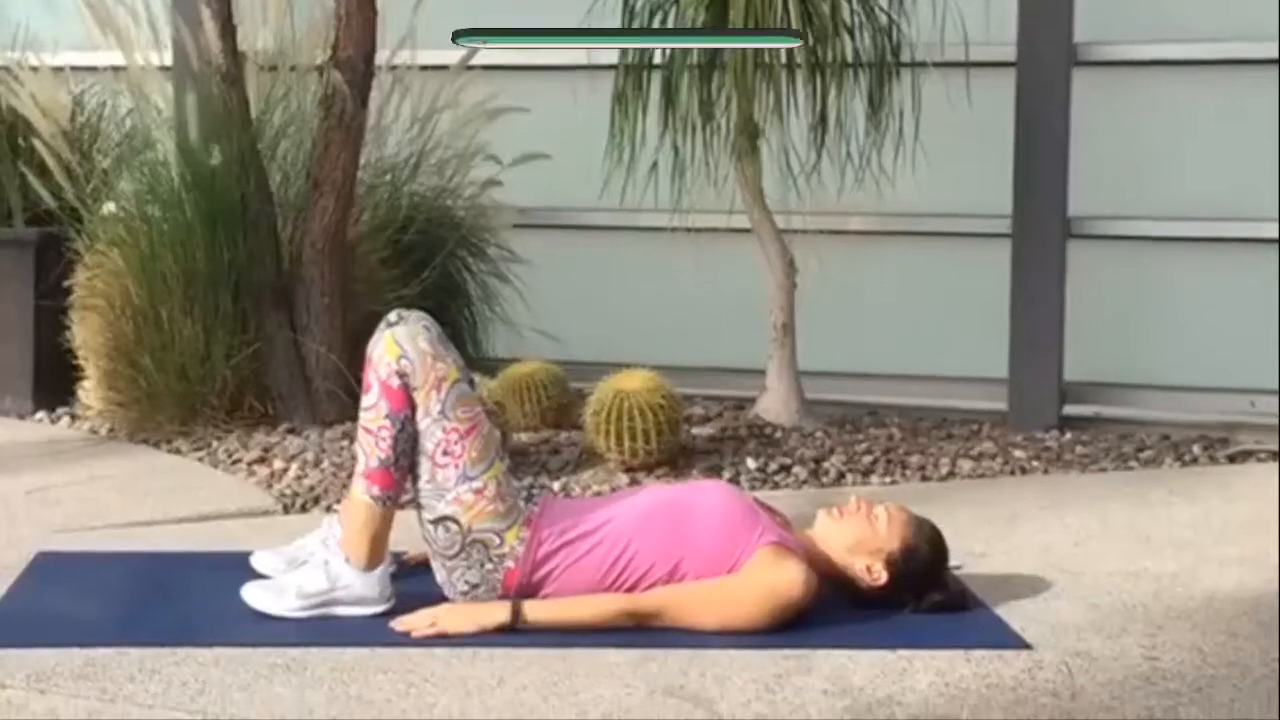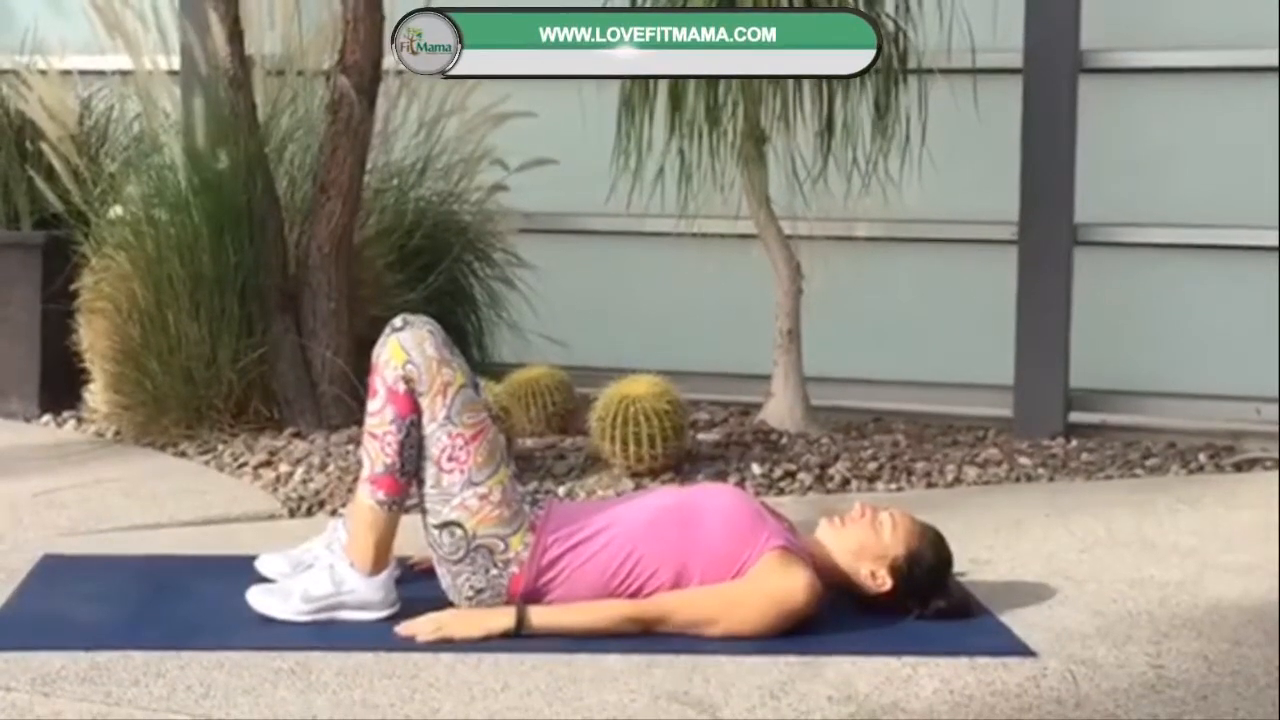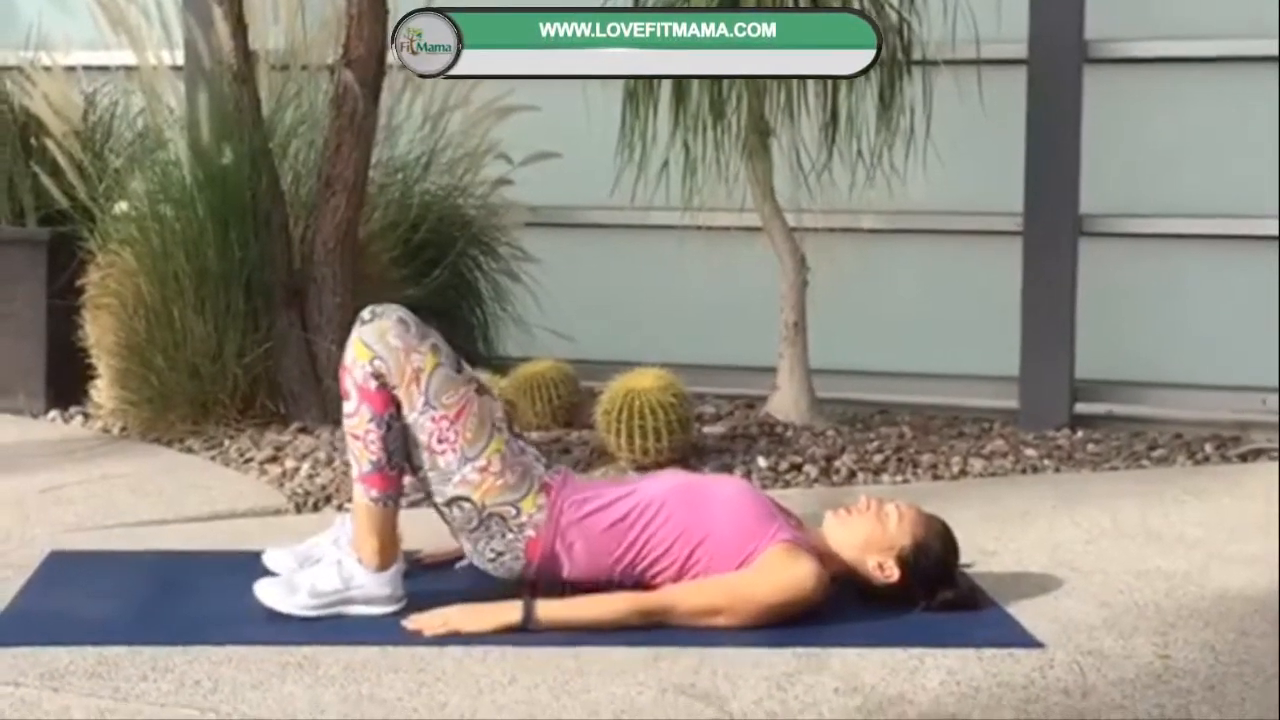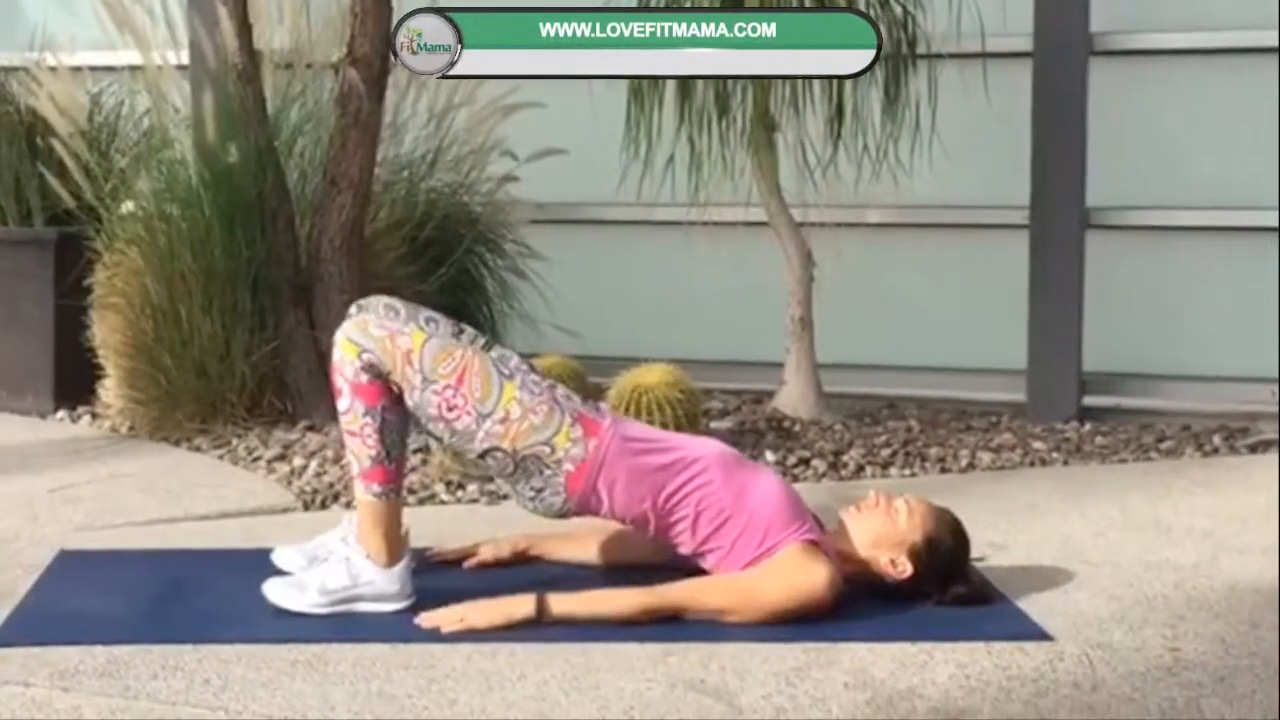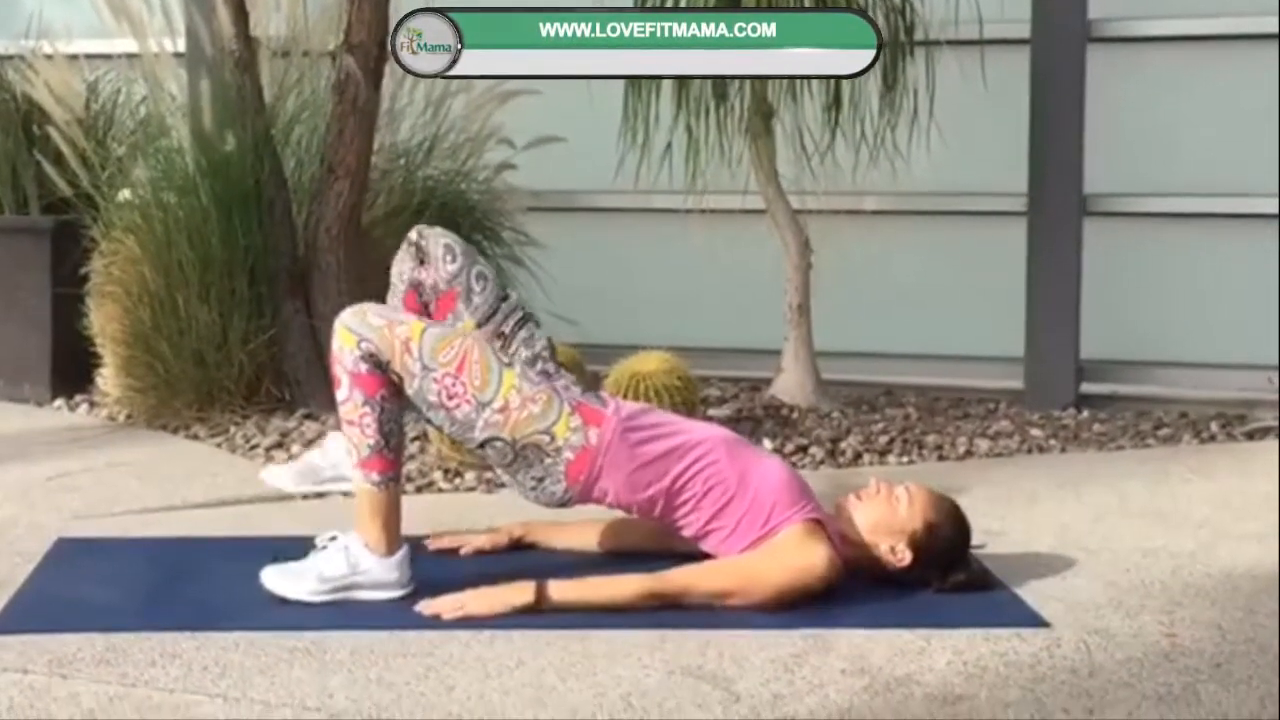
dt=1s
person 1, frame 1
left shoulder: (786, 581)
right shoulder: (774, 536)
left elbow: (640, 610)
left wrist: (497, 612)
left hip: (502, 564)
right hip: (531, 537)
left knee: (407, 345)
right knee: (410, 343)
left ankle: (354, 574)
right ankle: (348, 539)
person 1, frame 2
left shoulder: (793, 587)
right shoulder: (780, 544)
left elbow: (647, 615)
left wrist: (502, 618)
left hip: (506, 567)
right hip: (533, 539)
left knee: (413, 344)
right knee: (416, 349)
left ankle: (358, 578)
right ankle: (351, 542)
person 1, frame 3
left shoulder: (798, 577)
right shoulder: (787, 541)
left elbow: (656, 608)
left wrist: (506, 613)
left hip: (528, 525)
right hip: (548, 510)
left knee: (380, 337)
right knee: (394, 340)
left ankle: (366, 573)
right ankle: (359, 539)
person 1, frame 4
left shoulder: (811, 579)
right shoulder: (800, 544)
left elbow: (663, 602)
right elbow: (658, 538)
left wrist: (522, 606)
right wrist: (522, 544)
left hip: (570, 458)
right hip: (588, 440)
left knee: (364, 338)
right knee: (379, 321)
left ankle: (374, 569)
right ankle: (366, 537)
person 1, frame 5
left shoulder: (813, 560)
right shoulder: (811, 528)
left elbow: (665, 587)
right elbow: (662, 530)
left wrist: (524, 593)
right wrist: (518, 532)
left hip: (571, 446)
right hip: (587, 421)
left knee: (362, 328)
right knee: (428, 249)
left ankle: (375, 557)
right ankle: (361, 448)
